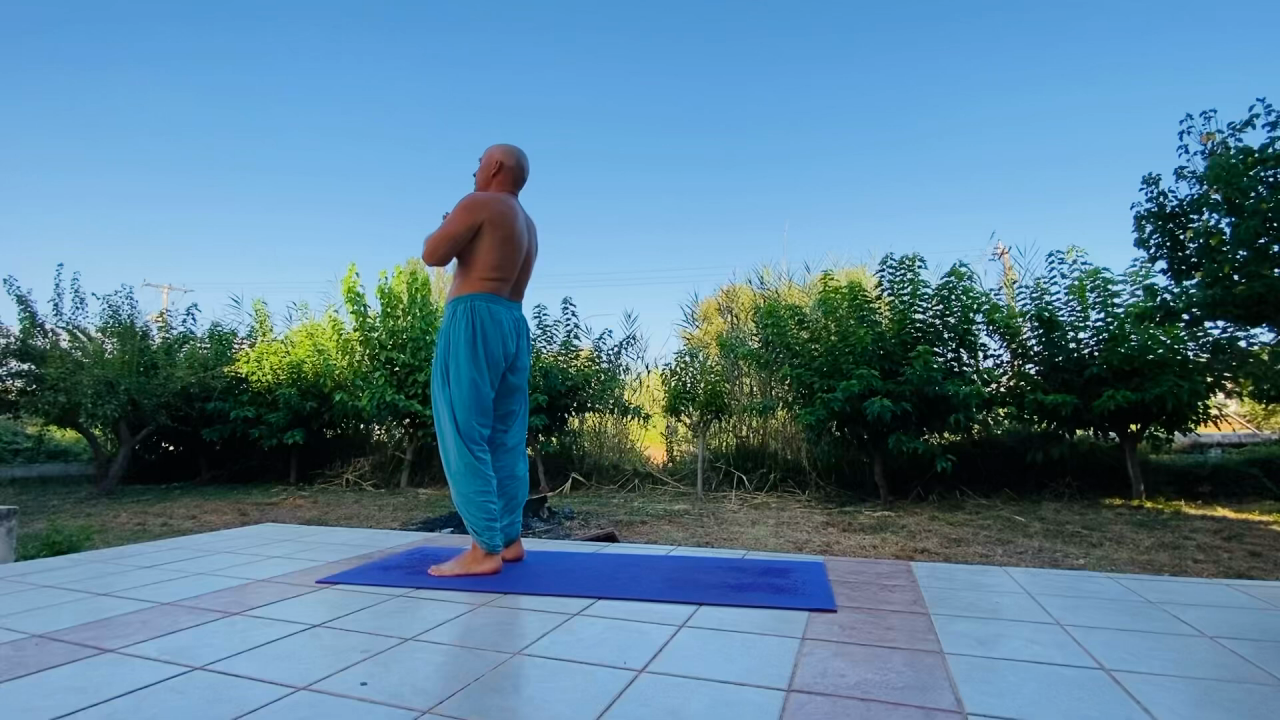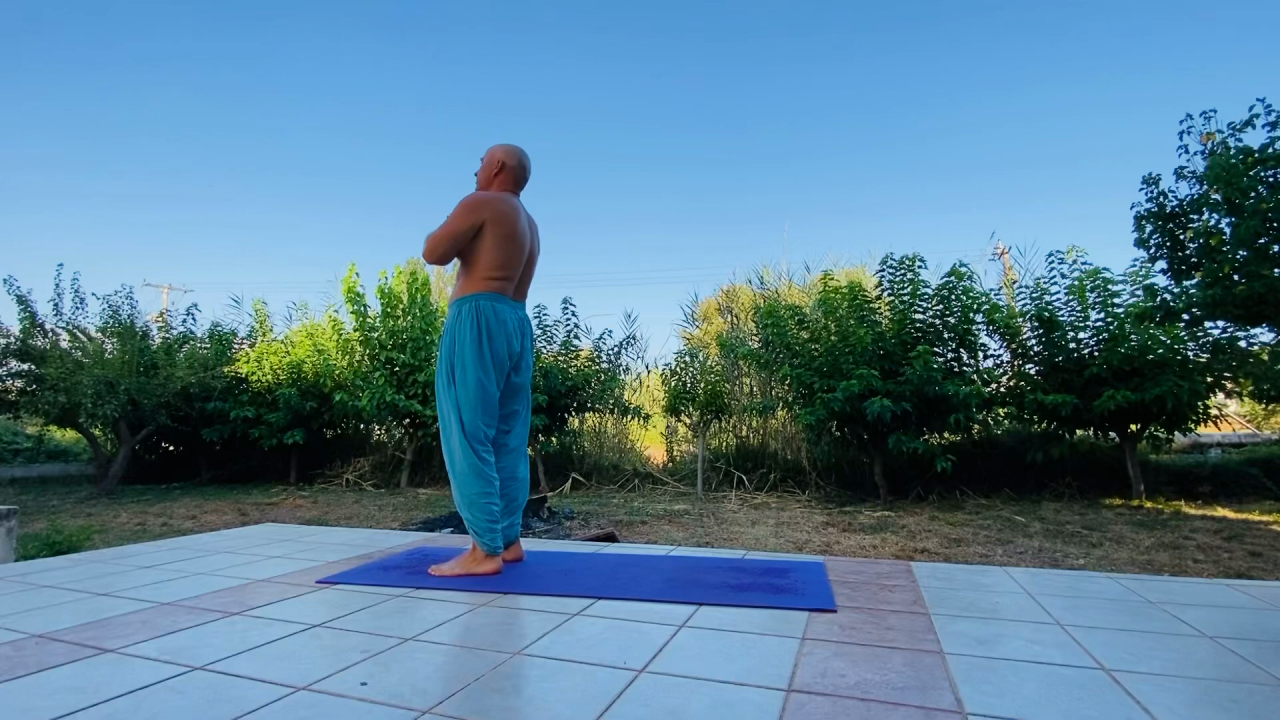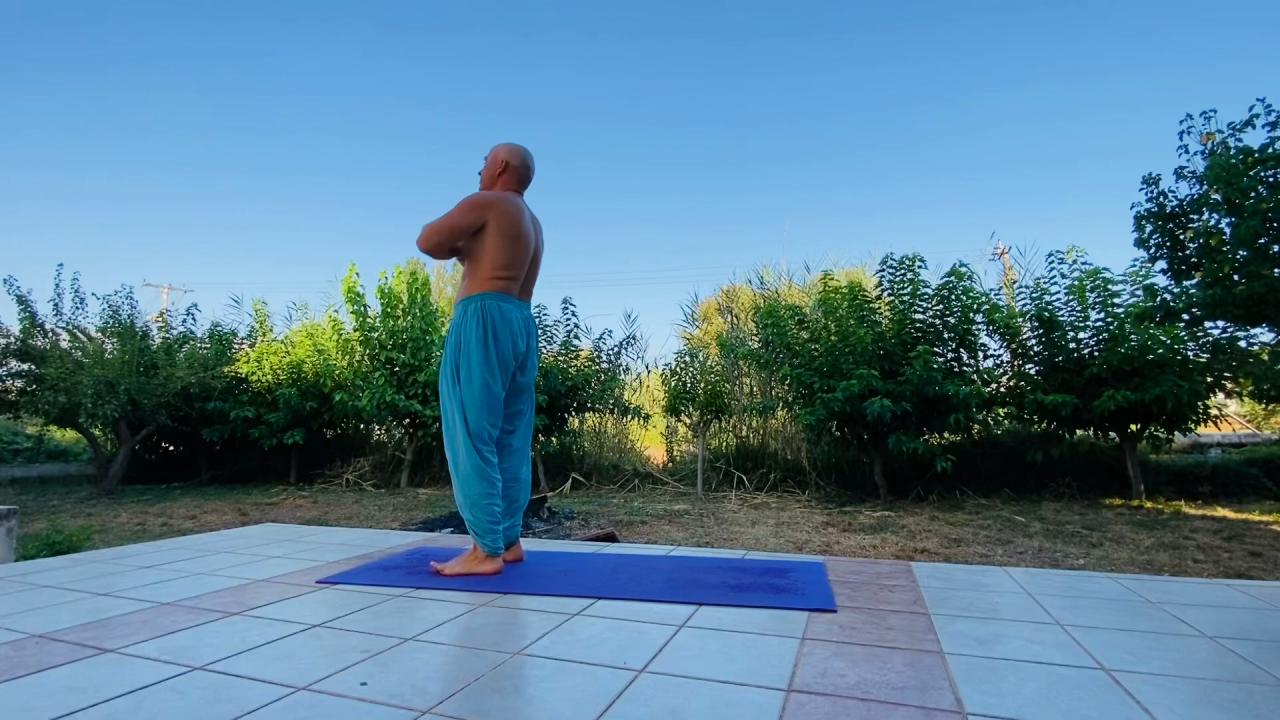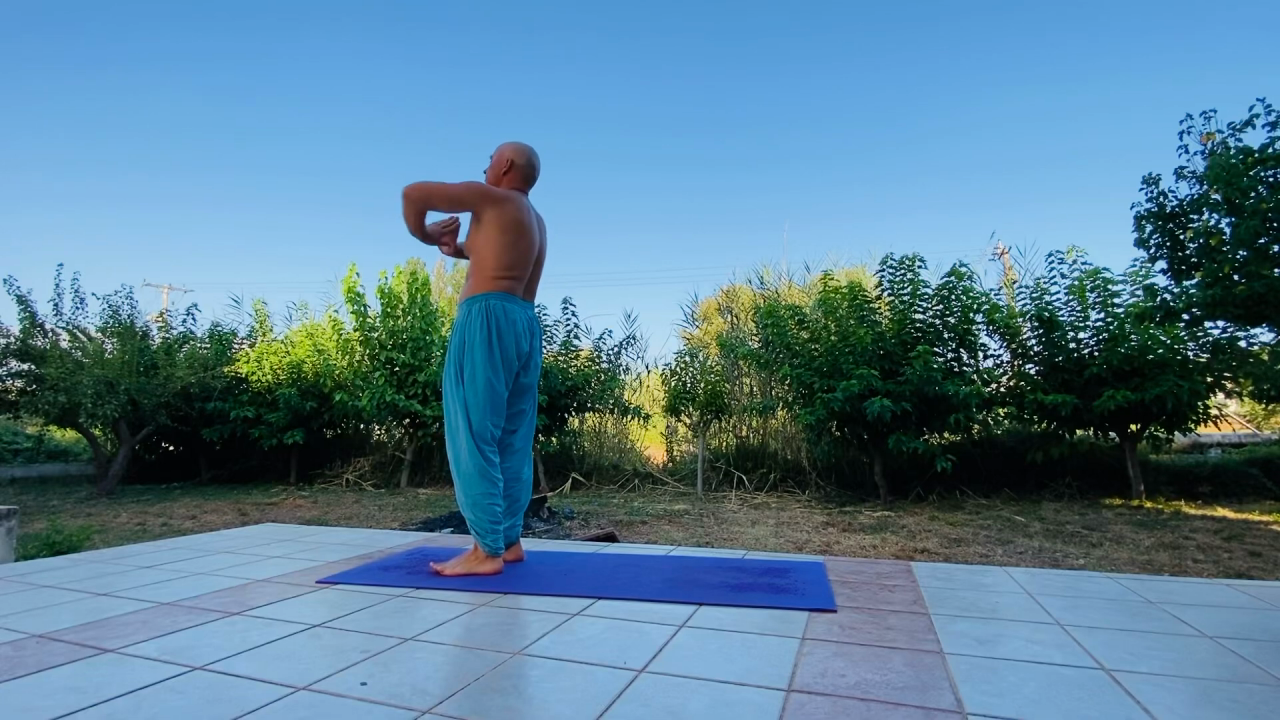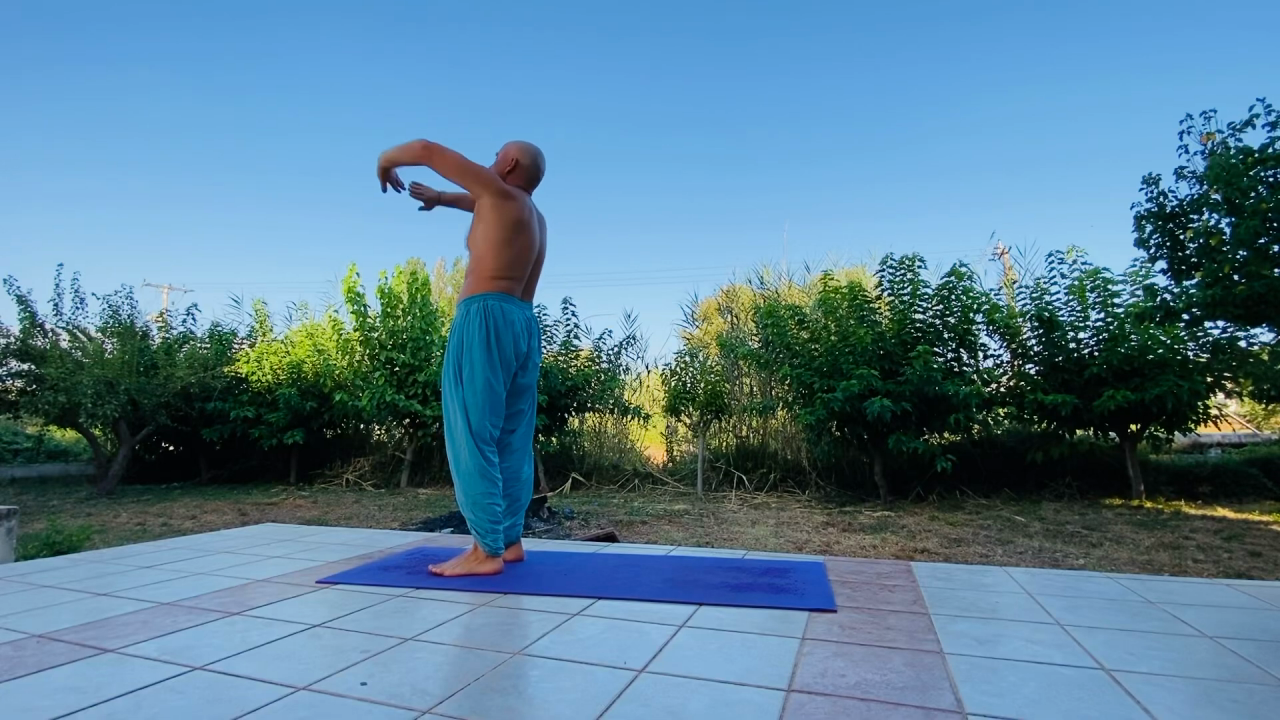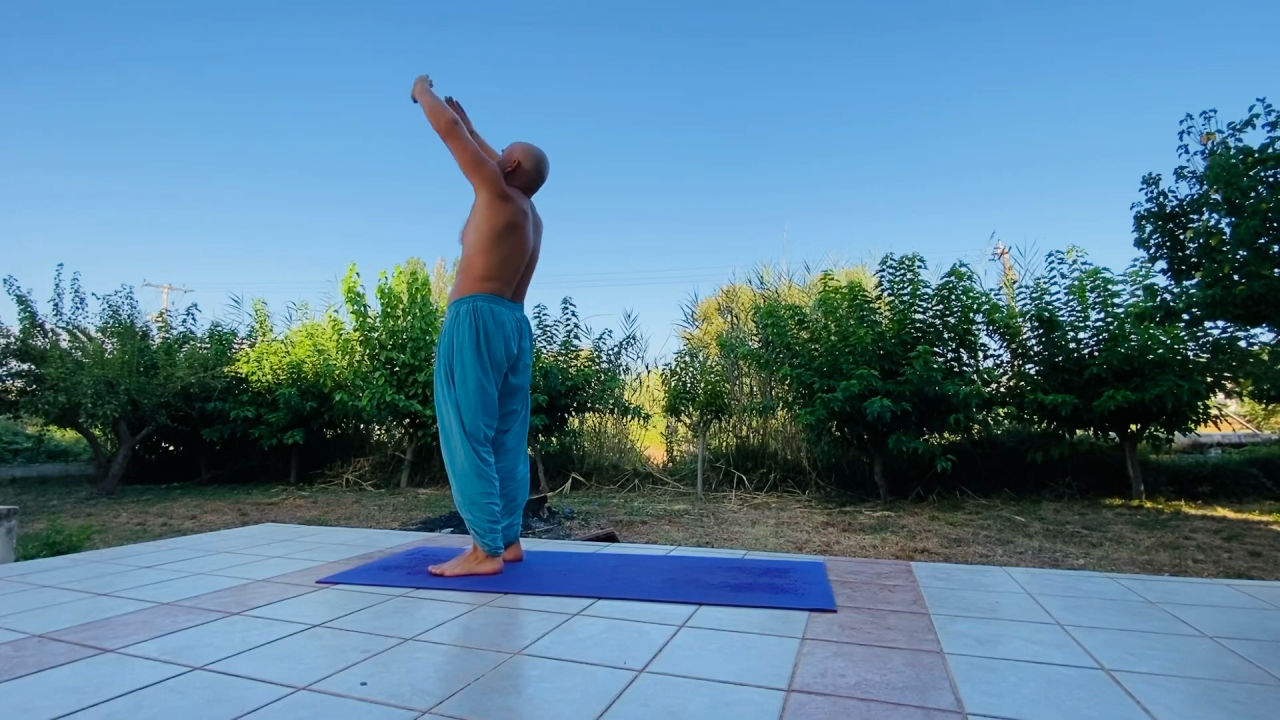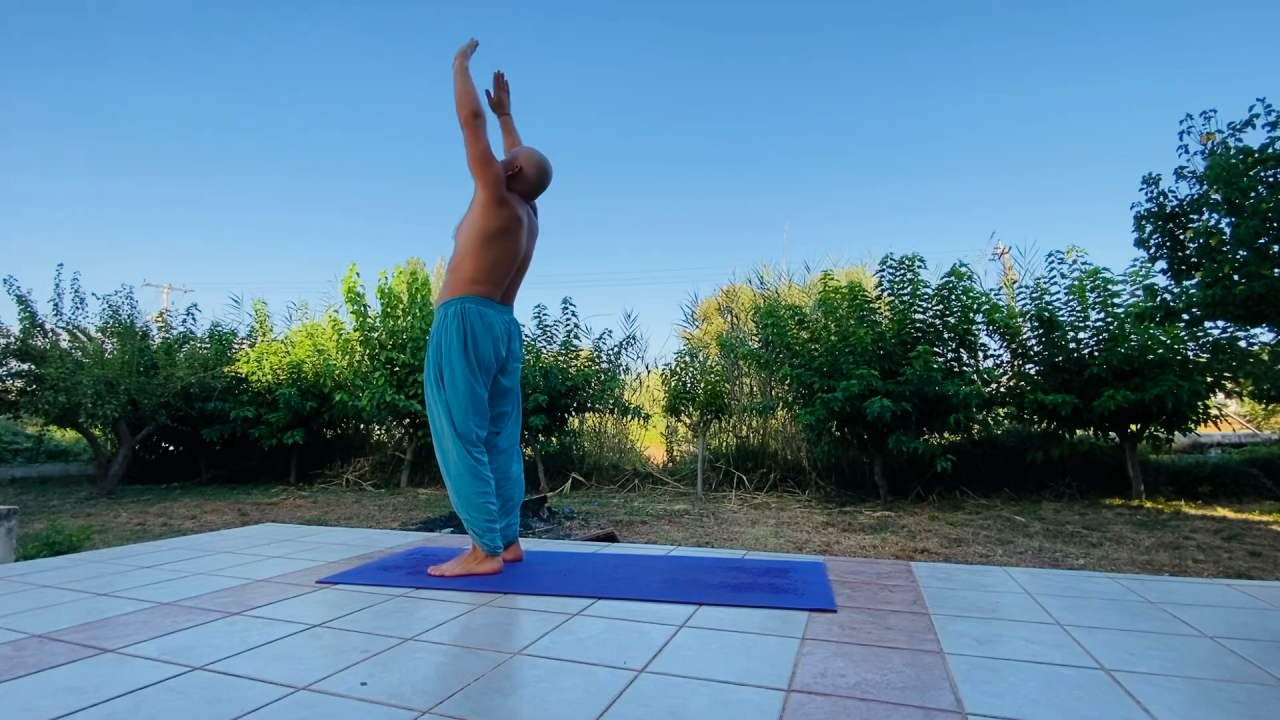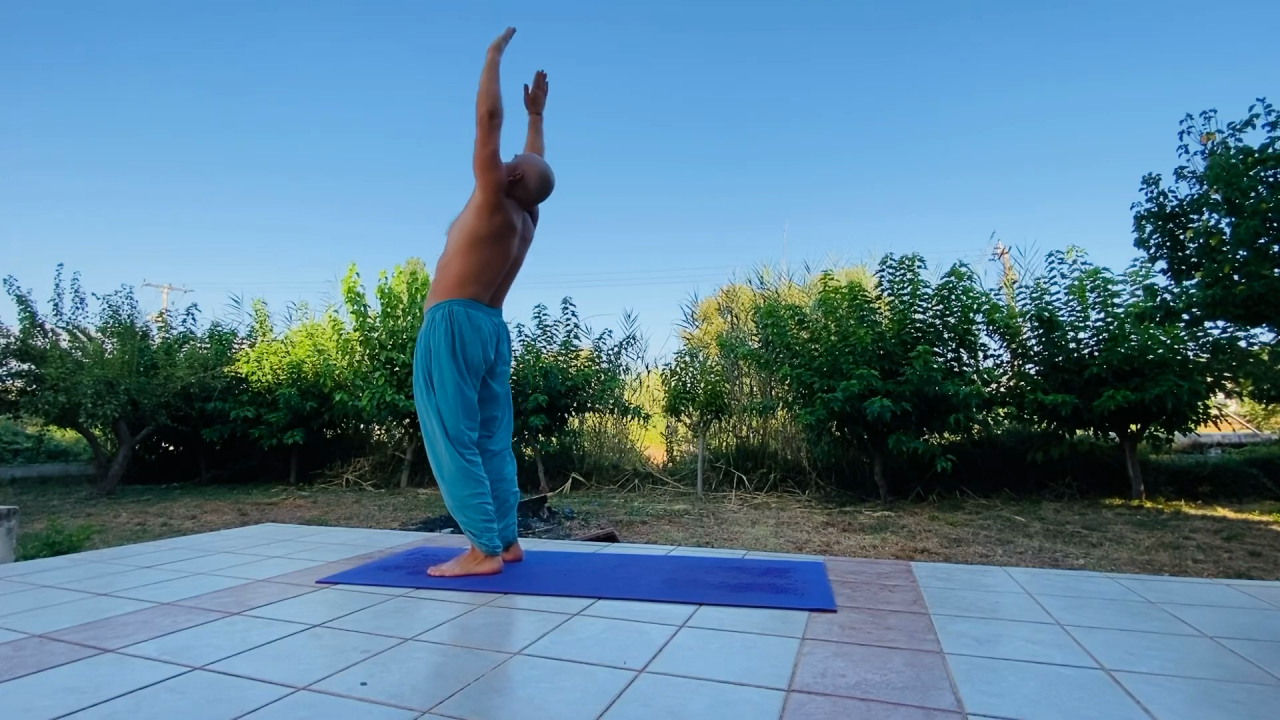
dt=0.2s
person 1, frame 1
left shoulder: (480, 203)
right shoulder: (527, 225)
left elbow: (433, 254)
left wrist: (444, 232)
right wrist: (464, 236)
left hip: (473, 323)
right hip: (512, 327)
left knee: (465, 436)
right knee: (503, 439)
left ankle: (485, 549)
right ankle: (508, 539)
person 1, frame 2
left shoulder: (483, 203)
right shoulder: (528, 224)
left elbow: (434, 252)
left wrist: (452, 237)
right wrist: (467, 241)
left hip: (478, 322)
right hip: (515, 325)
left knee: (467, 437)
right knee: (504, 439)
left ankle: (485, 550)
right ankle: (507, 540)
person 1, frame 3
left shoulder: (488, 202)
right shoulder: (530, 222)
left elbow: (428, 240)
left wrist: (449, 246)
right wrist: (464, 245)
left hip: (483, 321)
right hip: (521, 325)
left knee: (471, 437)
right knee: (509, 440)
left ankle: (486, 550)
right ankle: (508, 541)
person 1, frame 4
left shoulder: (493, 197)
right shoulder: (531, 217)
left elbow: (420, 192)
left wrist: (421, 229)
right wrist: (456, 244)
left hip: (487, 321)
right hip: (524, 325)
left knee: (473, 437)
right knee: (510, 439)
left ankle: (486, 550)
right ankle: (508, 540)
person 1, frame 5
left shoulder: (504, 195)
right shoulder: (533, 214)
left elbow: (428, 150)
left wrist: (388, 162)
right wrist: (439, 198)
left hip: (486, 322)
right hip: (523, 326)
left knee: (474, 437)
right knee: (511, 439)
left ankle: (486, 550)
right ankle: (508, 541)
person 1, frame 6
left shoulder: (500, 193)
right shoulder: (532, 214)
left elbow: (448, 129)
right elbow: (501, 167)
left wrist: (422, 91)
right wrist: (468, 127)
left hip: (477, 322)
right hip: (515, 327)
left knee: (467, 438)
right knee: (505, 441)
left ankle: (486, 550)
right ankle: (507, 541)
person 1, frame 7
left shoulder: (499, 198)
right shoulder: (529, 215)
left elbow: (469, 120)
right elbow: (523, 161)
left wrist: (460, 64)
right wrist: (505, 114)
left hip: (465, 323)
right hip: (503, 328)
left knee: (461, 440)
right knee: (498, 441)
left ankle: (485, 551)
right ankle: (506, 540)
person 1, frame 8
left shoulder: (494, 203)
right shoulder: (527, 218)
left elbow: (487, 119)
right elbow: (537, 166)
left wrist: (492, 56)
right wrist: (536, 114)
left hip: (453, 326)
right hip: (491, 330)
left knee: (453, 441)
right knee: (491, 442)
left ankle: (484, 550)
right ankle: (506, 541)
